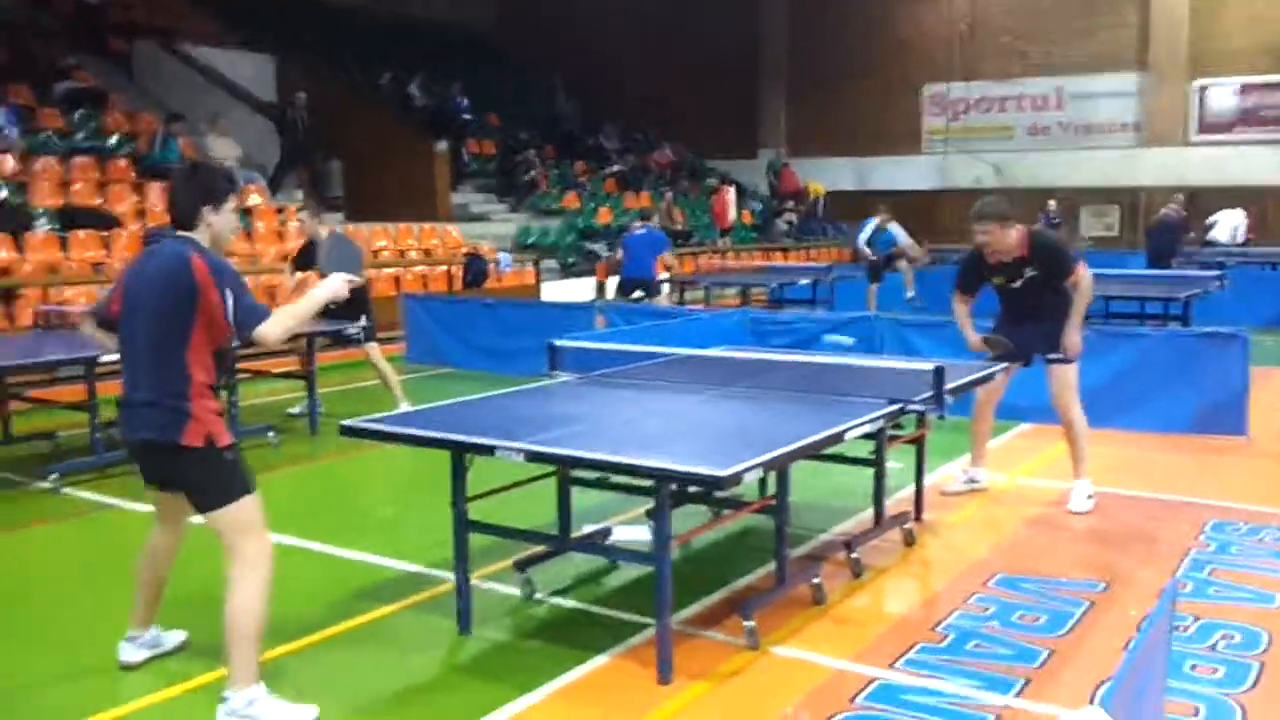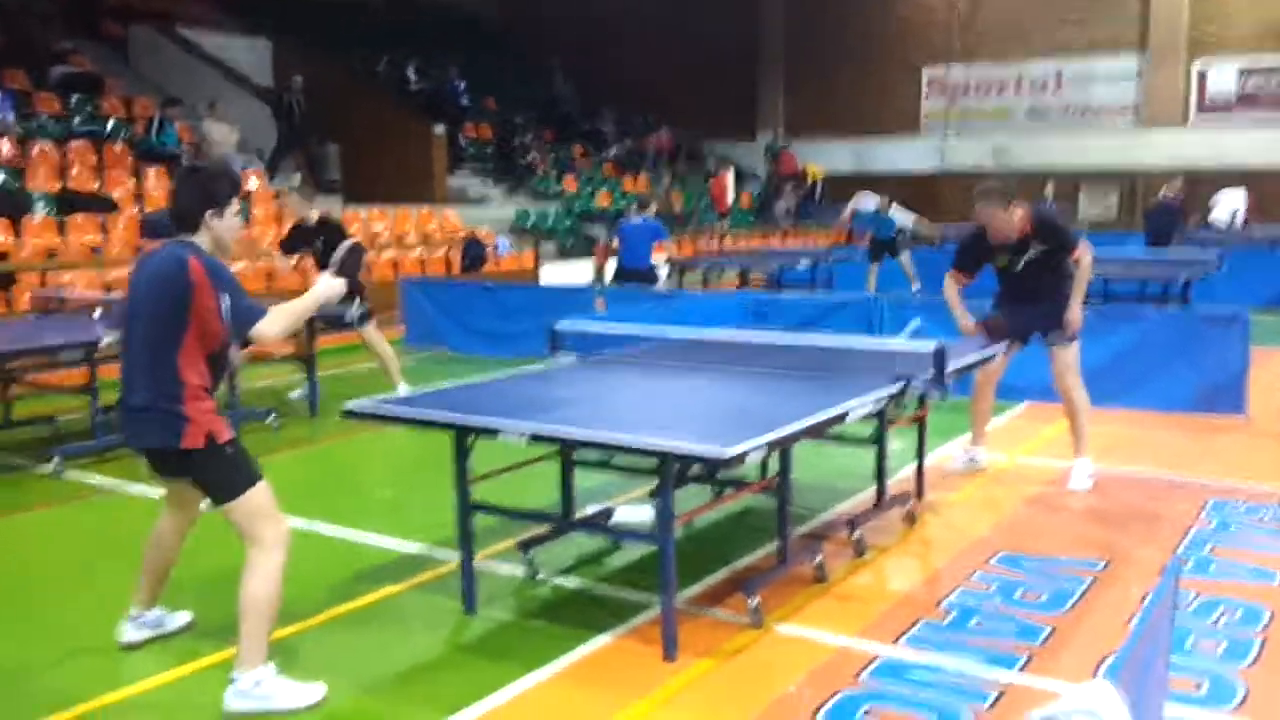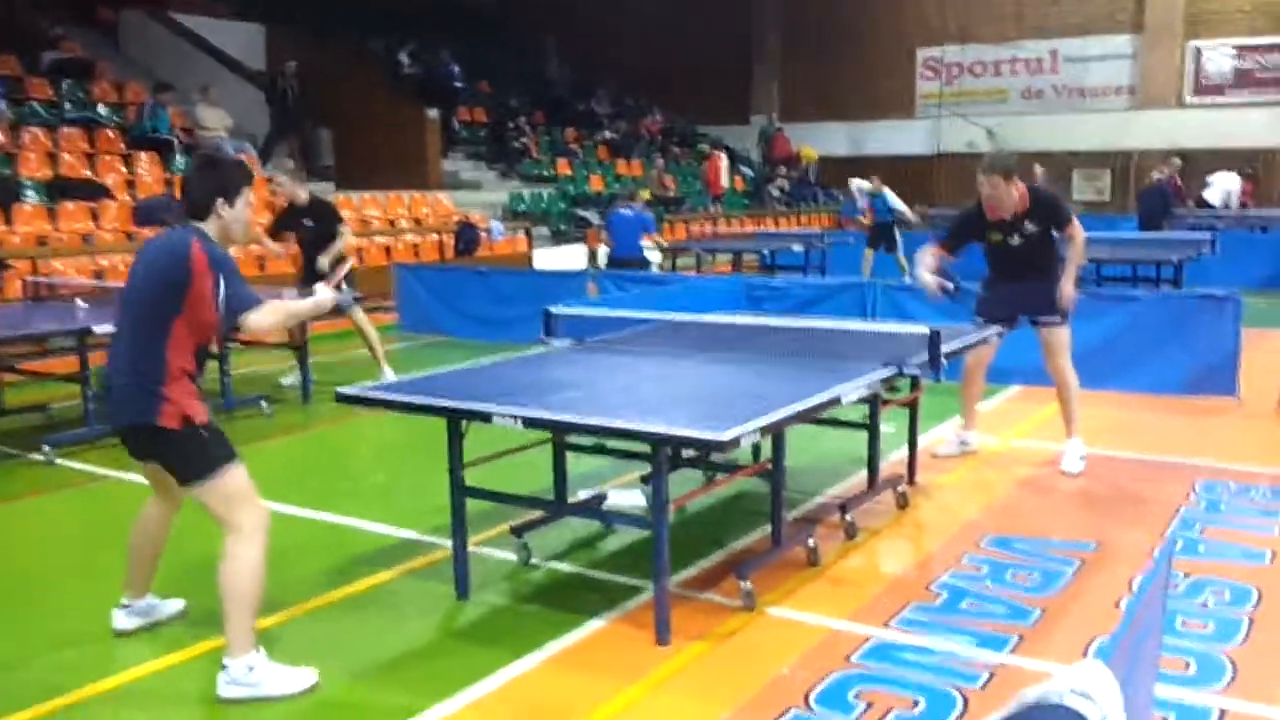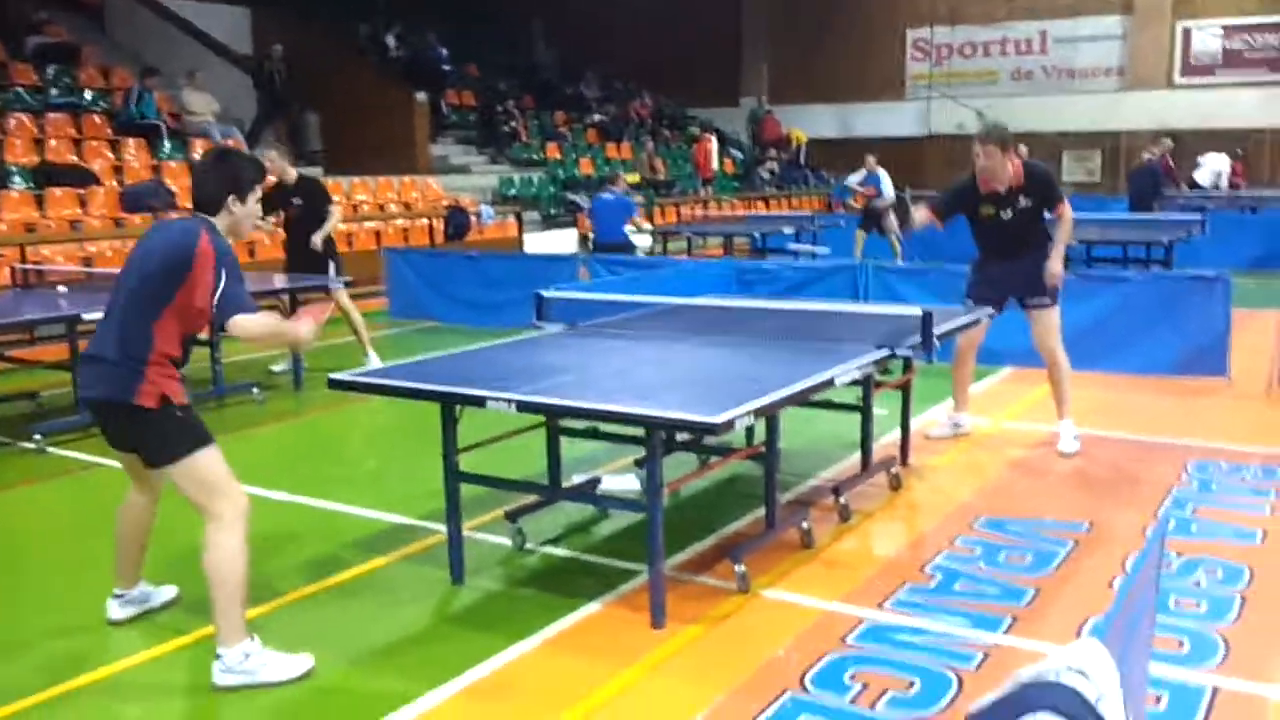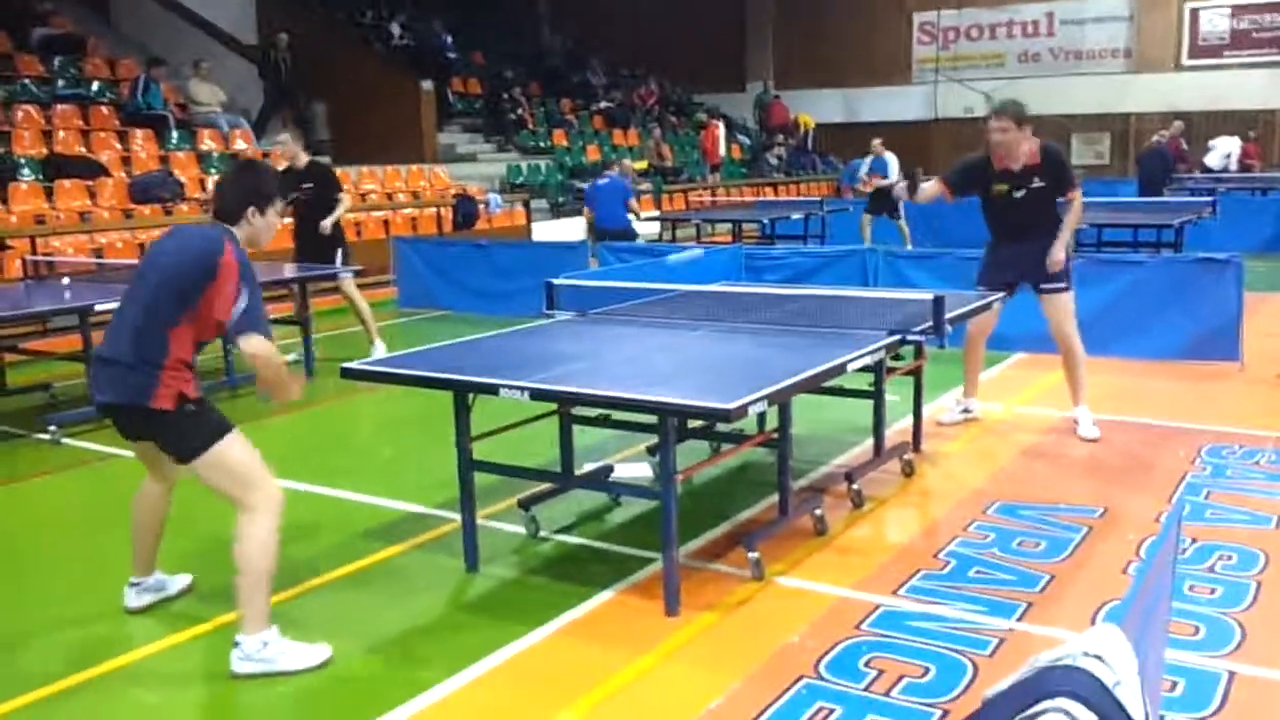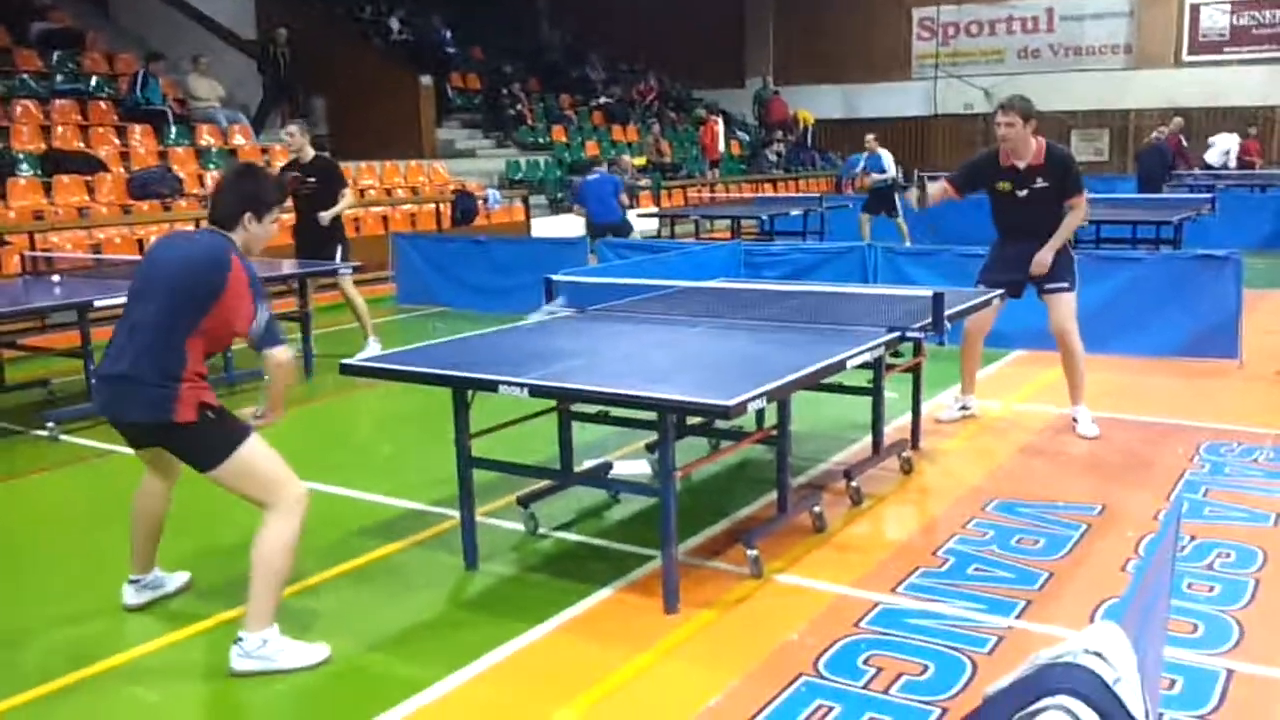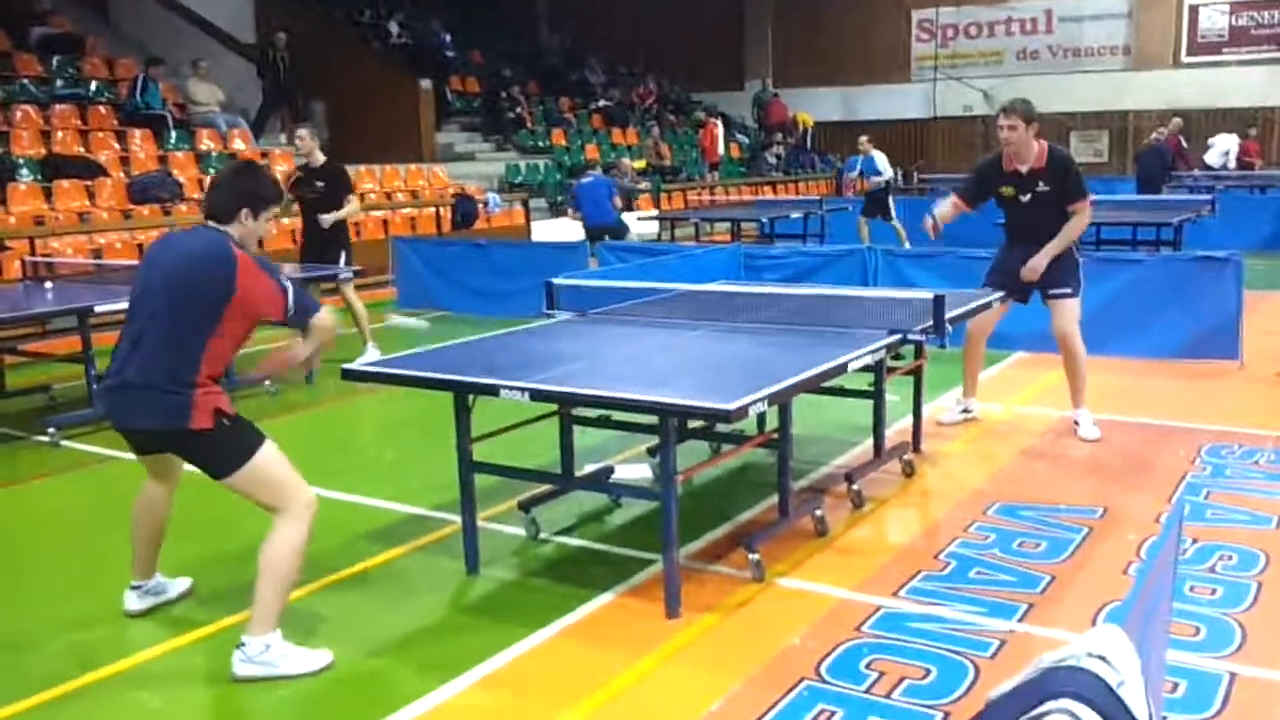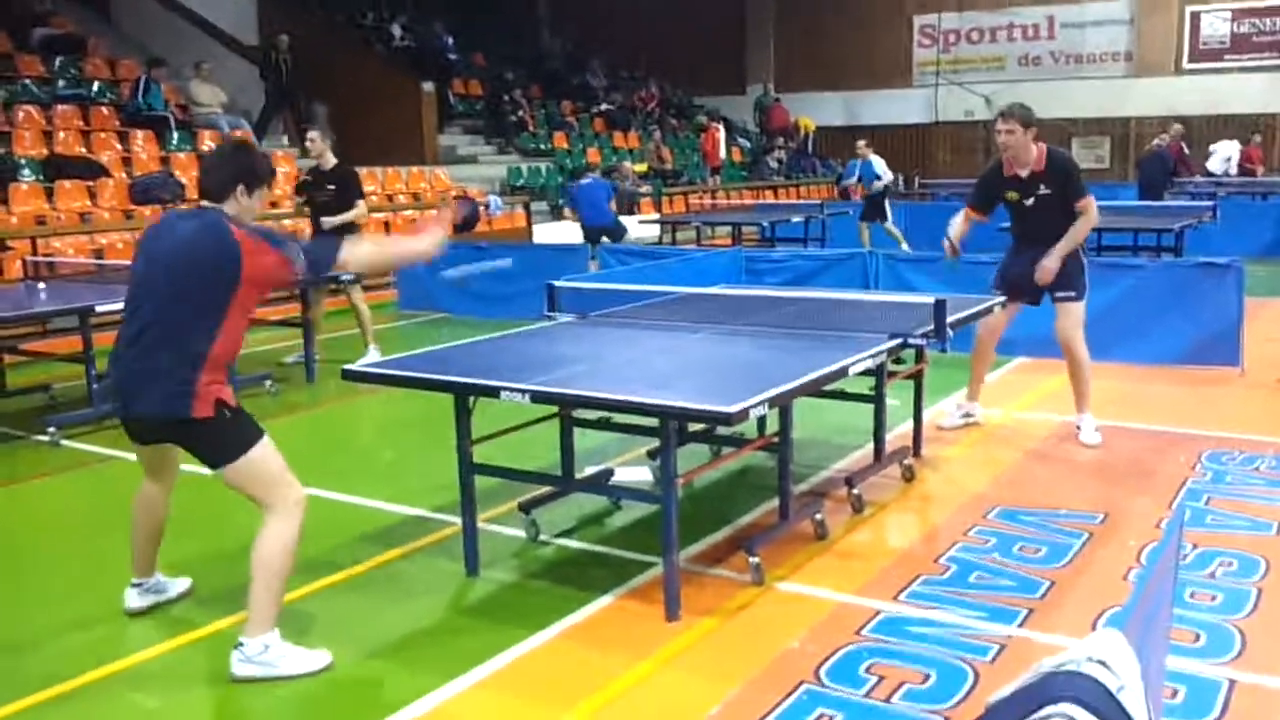
dt=0.1s
person 1, frame 1
left shoulder: (147, 261)
right shoulder: (203, 266)
left elbow: (96, 325)
right elbow: (269, 330)
right wrist: (323, 292)
left hip: (144, 420)
right hip: (189, 426)
left knee: (170, 522)
right knee: (251, 552)
left ankle: (141, 636)
person 1, frame 2
left shoulder: (154, 262)
right shoulder: (202, 267)
left elbow: (156, 337)
right elbow: (265, 331)
right wrist: (318, 294)
left hip: (145, 416)
right hip: (188, 423)
left knee: (181, 505)
right knee: (269, 537)
left ankle: (142, 615)
right ankle: (251, 680)
person 1, frame 3
left shoulder: (161, 246)
right shoulder: (201, 252)
right elbow: (257, 320)
right wrist: (312, 304)
left hip: (127, 400)
right hip: (164, 406)
left knee: (168, 493)
right knee: (248, 522)
left ankle: (135, 604)
right ankle: (242, 667)
person 1, frame 4
left shoulder: (166, 232)
right shoulder: (209, 244)
right elbow: (243, 324)
right wrist: (293, 331)
left hip: (103, 378)
right hip: (142, 388)
left knee: (145, 483)
right knee: (227, 507)
left ankle: (126, 593)
right ankle: (235, 654)
person 1, frame 5
left shoulder: (177, 238)
right shoulder: (227, 256)
right elbow: (256, 347)
right wrist: (285, 385)
left hip: (112, 379)
right hip: (156, 389)
left knee: (161, 472)
right knee: (261, 497)
left ankle: (143, 582)
right ankle: (255, 643)
person 1, frame 6
left shoulder: (169, 244)
right shoulder: (233, 266)
right elbow: (279, 358)
right wrist: (274, 407)
left hip: (116, 391)
right hip: (171, 400)
left knee: (163, 470)
right knee: (288, 498)
left ankle: (141, 580)
right ankle: (256, 641)
person 1, frame 7
left shoulder: (166, 246)
right shoulder: (240, 258)
right elbow: (321, 323)
right wrist: (304, 351)
left hip: (122, 393)
right hip: (183, 409)
left knee: (162, 480)
right knee: (297, 505)
left ankle: (145, 584)
right ankle: (260, 648)
person 1, frame 8
left shoulder: (162, 230)
right shoulder: (242, 241)
right elbow: (343, 256)
right wrist: (419, 244)
left hip: (130, 389)
right hip: (190, 397)
left knee: (157, 476)
right knee: (285, 503)
left ankle: (143, 584)
right ankle: (258, 646)
person 2, frame 1
left shoulder: (1044, 245)
right shoulder: (976, 260)
left elbow: (1083, 281)
right elbow: (960, 301)
left wrist: (1073, 329)
right wrist: (969, 334)
left hip: (1055, 324)
right hip: (1012, 326)
left knee: (1066, 403)
right knee: (984, 396)
left ankle: (1082, 483)
right ankle: (975, 472)
person 2, frame 2
left shoulder: (1046, 224)
right shoulder: (977, 240)
left elbow: (1084, 258)
right elbow: (953, 280)
left wrist: (1075, 305)
right wrist: (962, 316)
left hip: (1054, 303)
right hip: (1011, 306)
left knee: (1068, 381)
right knee: (984, 376)
left ankle: (1082, 462)
right ankle: (976, 451)
person 2, frame 3
left shoulder: (1044, 201)
right shoulder: (973, 216)
left elbow: (1076, 236)
right elbow: (936, 250)
left wrist: (1069, 280)
right wrist: (925, 272)
left hip: (1045, 284)
right hip: (1001, 286)
left knee: (1059, 364)
right knee: (974, 361)
left ankle: (1073, 444)
right ankle: (967, 434)
person 2, frame 4
left shoulder: (1037, 177)
right shoulder: (966, 189)
left elbow: (1064, 215)
right elbow: (928, 214)
left wrist: (1056, 257)
left hip: (1034, 265)
right hip: (990, 268)
left knee: (1049, 345)
right knee: (965, 343)
left ankle: (1066, 424)
right ankle: (959, 416)
person 2, frame 5
left shoulder: (1052, 158)
right shoulder: (980, 166)
left elbow: (1075, 201)
right elbow: (938, 188)
left wrist: (1062, 244)
right wrist: (910, 192)
left hip: (1046, 250)
right hip: (1002, 251)
left knee: (1065, 330)
right knee: (976, 330)
left ankle: (1080, 410)
right ankle: (968, 403)
person 2, frame 6
left shoulder: (1059, 160)
right shoulder: (987, 163)
left elbow: (1079, 209)
right elbow: (946, 188)
left wrist: (1050, 249)
right wrist: (922, 195)
left hip: (1050, 251)
right hip: (1007, 250)
left knee: (1065, 330)
right knee: (973, 327)
left ankle: (1080, 410)
right ankle: (966, 400)
person 2, frame 7
left shoulder: (1060, 163)
right shoulder: (991, 168)
left elbow: (1082, 216)
right elbow: (957, 203)
left wrist: (1045, 255)
right wrist: (936, 217)
left hip: (1055, 255)
right hip: (1012, 252)
left knee: (1066, 333)
right knee: (976, 328)
left ankle: (1081, 412)
right ankle: (967, 402)
person 2, frame 8
left shoulder: (1061, 164)
right shoulder: (996, 175)
left elbow: (1089, 214)
right elbow: (969, 214)
left wrist: (1056, 255)
right wrist: (953, 236)
left hip: (1063, 256)
right hip: (1021, 255)
left knee: (1070, 338)
right knee: (985, 331)
left ankle: (1085, 418)
right ankle: (970, 406)
person 3, frame 1
right shoulder: (309, 248)
right elbow: (292, 269)
right wrist: (290, 282)
left hip: (356, 307)
right hip: (334, 307)
left knee: (373, 354)
left ankle: (403, 404)
person 3, frame 2
left shoulder: (330, 225)
right shoulder: (299, 231)
left elbow: (354, 253)
right elbow: (284, 252)
left hip: (349, 287)
left knee: (370, 336)
left ankle: (401, 385)
person 3, frame 3
left shoulder: (321, 207)
right shoulder: (288, 214)
left elbow: (345, 234)
right elbow: (271, 239)
left wrist: (328, 257)
right wrist: (274, 247)
left hip: (334, 271)
right hip: (311, 274)
left knee: (357, 319)
left ankle: (385, 370)
person 3, frame 4
left shoulder: (311, 185)
right shoulder: (275, 192)
left elbow: (336, 213)
left wrist: (320, 234)
left hip: (322, 253)
right hip: (296, 256)
left knee: (342, 301)
right knee: (286, 304)
left ankle: (370, 354)
person 3, frame 5
left shoulder: (322, 171)
right shoulder: (285, 177)
left elbow: (345, 201)
left wrist: (331, 220)
left hip: (331, 242)
right hip: (304, 243)
left knee: (348, 290)
left ankle: (377, 343)
person 3, frame 6
left shoulder: (327, 165)
right shoulder: (289, 170)
left elbow: (349, 198)
left wrist: (331, 213)
left hip: (331, 237)
right hip: (305, 239)
left knee: (346, 287)
left ankle: (372, 340)
person 3, frame 7
left shoulder: (336, 170)
right shoulder: (300, 173)
left elbow: (354, 204)
right elbow: (286, 203)
left wrist: (333, 217)
right wrist: (290, 188)
left hip: (336, 243)
right hip: (311, 243)
left knee: (347, 294)
left ankle: (371, 347)
person 3, frame 8
left shoulder: (346, 174)
right shoulder: (310, 176)
left elbow: (362, 210)
left wrist: (336, 220)
right wrist: (300, 194)
left knee: (354, 296)
right knee: (314, 296)
left ankle: (372, 348)
